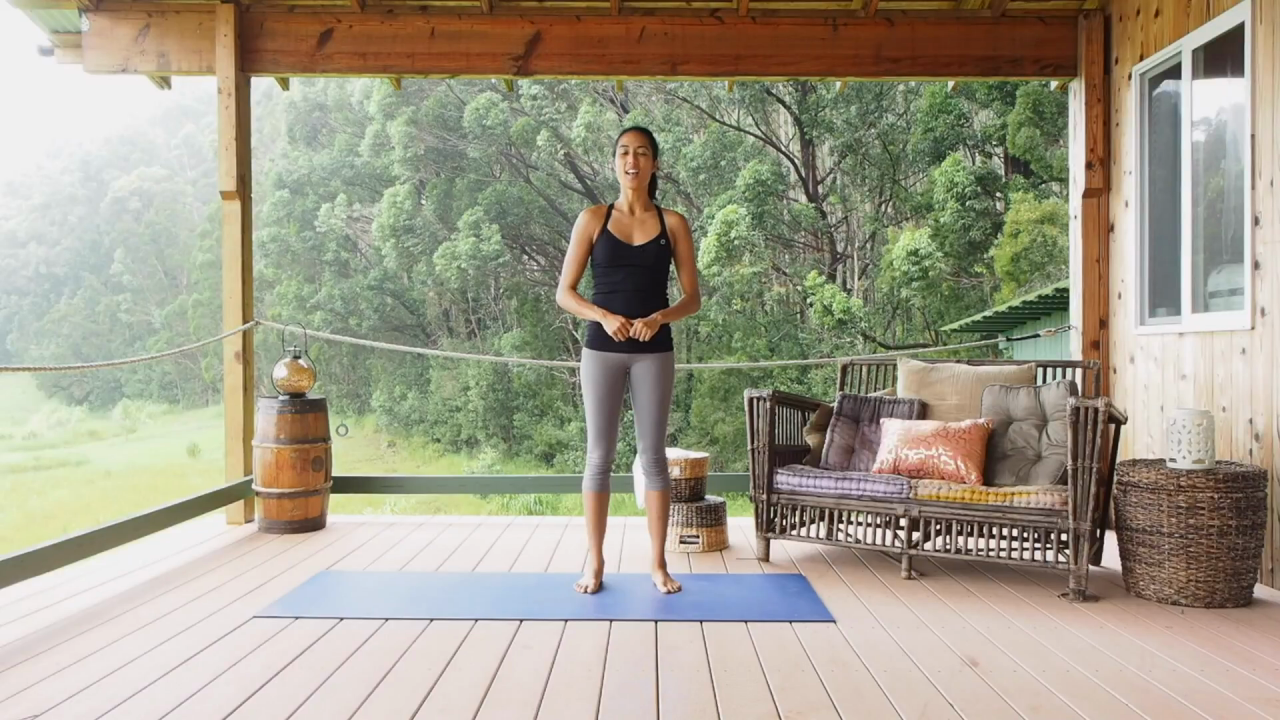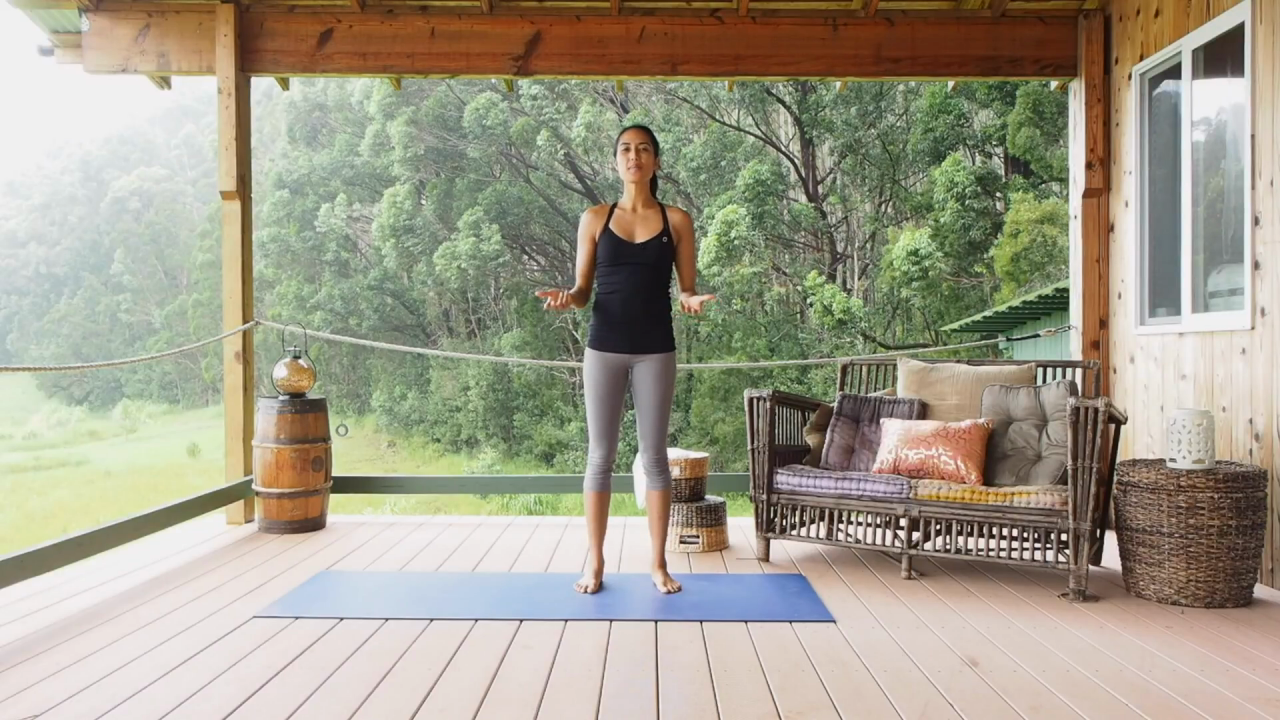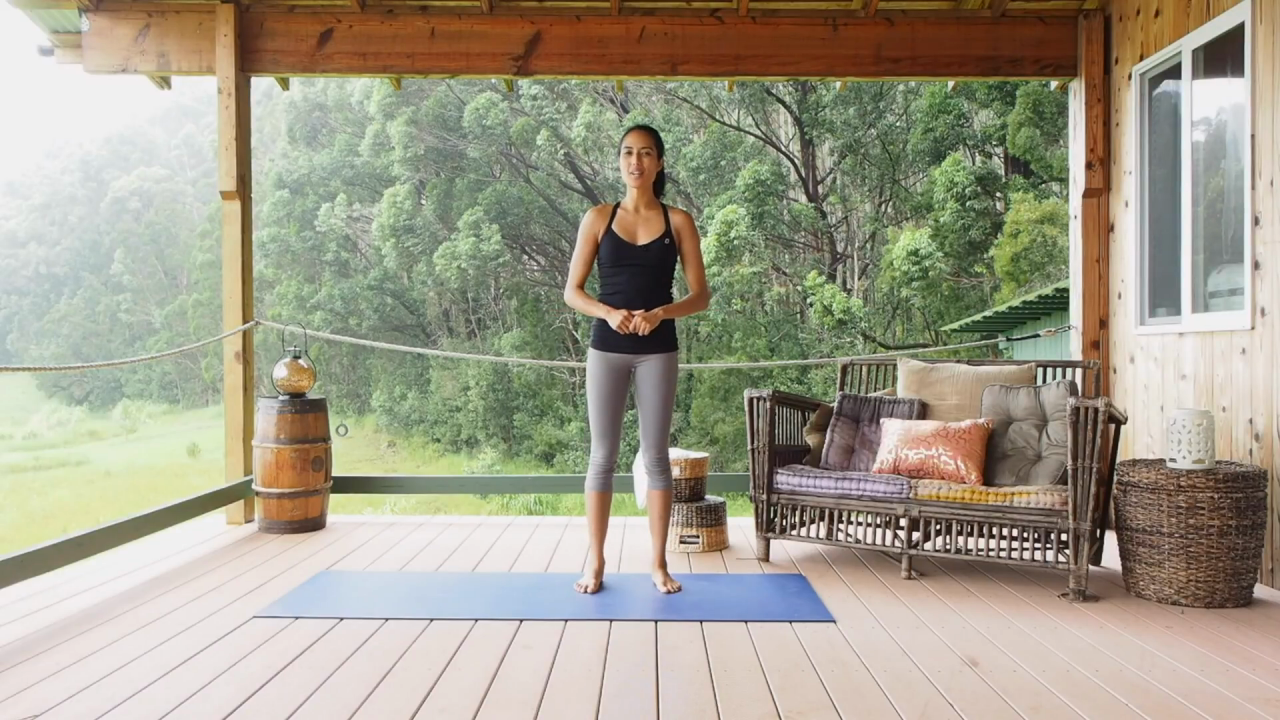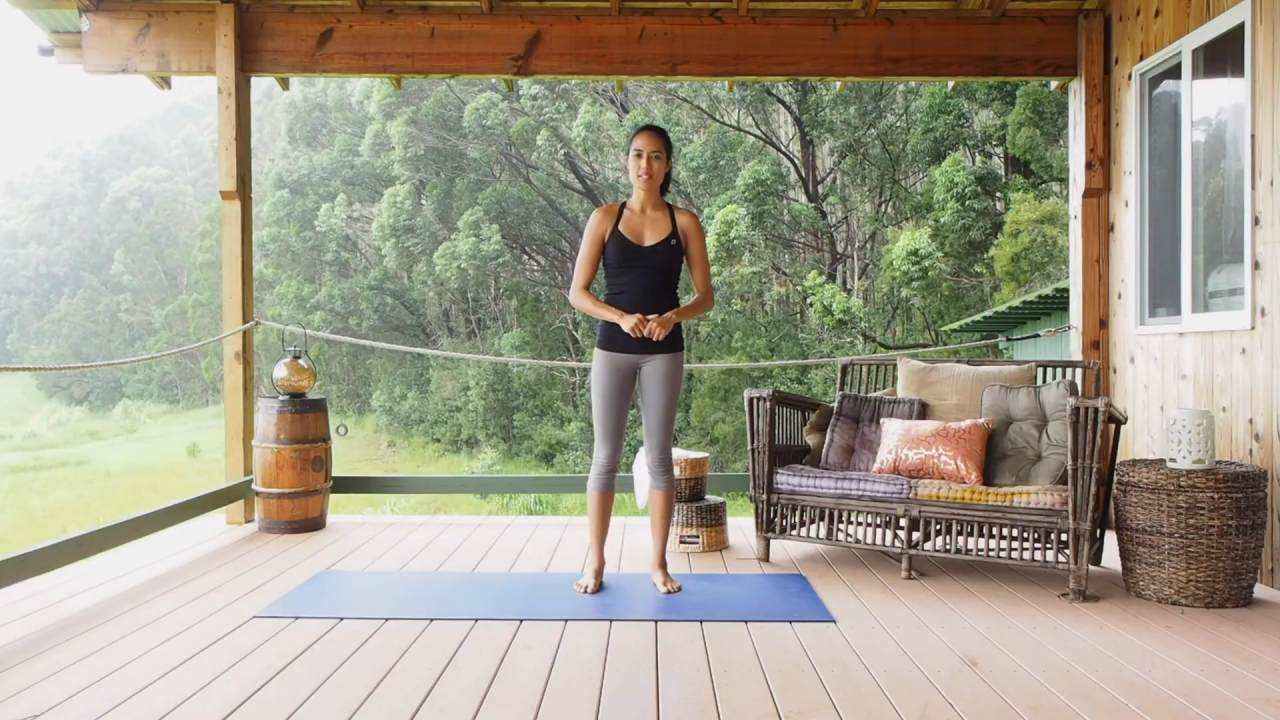
dt=1s
person 1, frame 1
left shoulder: (672, 223)
right shoulder: (592, 219)
left elbow: (692, 297)
right elbow: (564, 292)
left wrist: (659, 318)
right wrist: (603, 316)
left hip: (654, 352)
right hip: (602, 350)
left knee: (653, 456)
right knee: (600, 456)
left ankle: (658, 563)
right ankle: (595, 560)
person 1, frame 2
left shoulder: (677, 221)
right shoulder: (595, 218)
left elbow: (689, 288)
right elbow: (583, 288)
left wrist: (693, 302)
right wrist: (566, 298)
left hip: (655, 350)
right hip: (604, 348)
left knee: (654, 456)
right knee: (600, 456)
left ankle: (658, 563)
right ankle: (595, 561)
person 1, frame 3
left shoulder: (678, 221)
right shoulder: (598, 218)
left elbow: (700, 295)
right elbow: (572, 290)
left wrist: (660, 313)
right wrist: (608, 313)
left hip: (658, 351)
right hip: (607, 349)
left knee: (656, 456)
right knee: (602, 455)
left ankle: (659, 563)
right ankle: (595, 560)
person 1, frame 4
left shoulder: (685, 222)
right shoulder: (604, 219)
left elbow: (705, 296)
right elbow: (577, 292)
left wrist: (672, 317)
right wrist: (620, 317)
left hip: (664, 352)
right hip: (613, 349)
left knee: (659, 456)
right knee: (605, 456)
left ankle: (658, 563)
right ankle: (595, 560)
